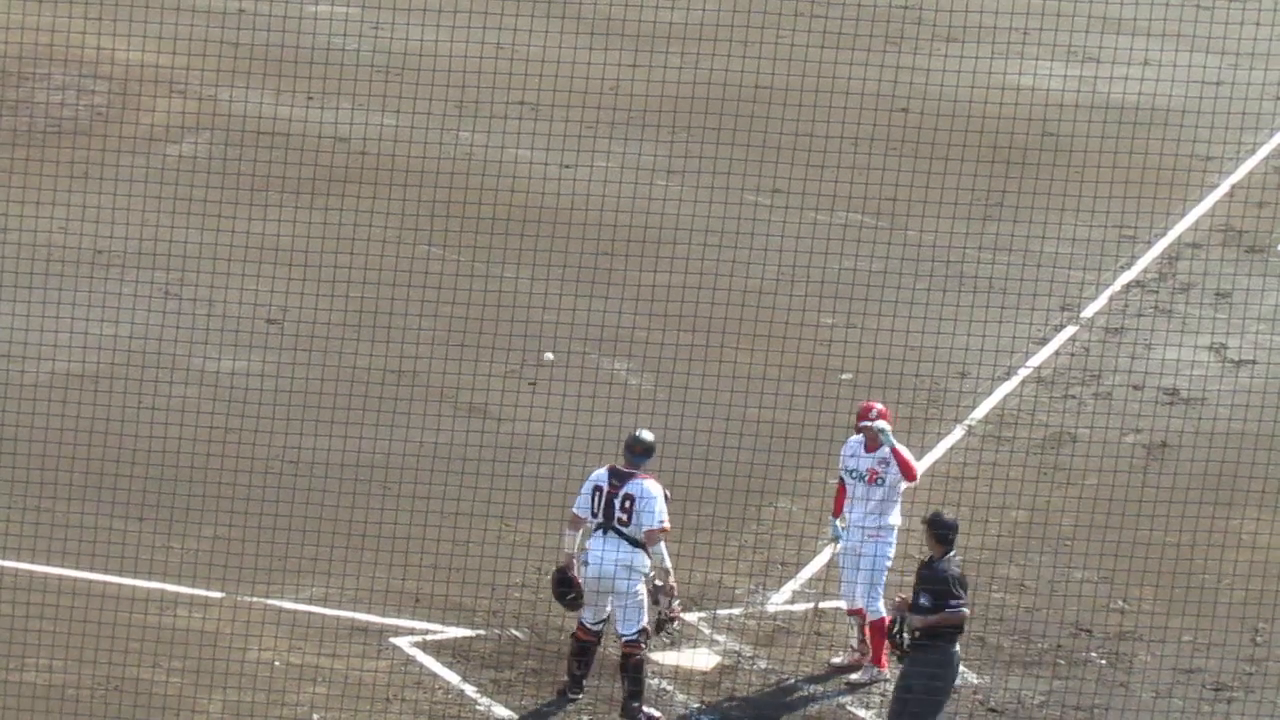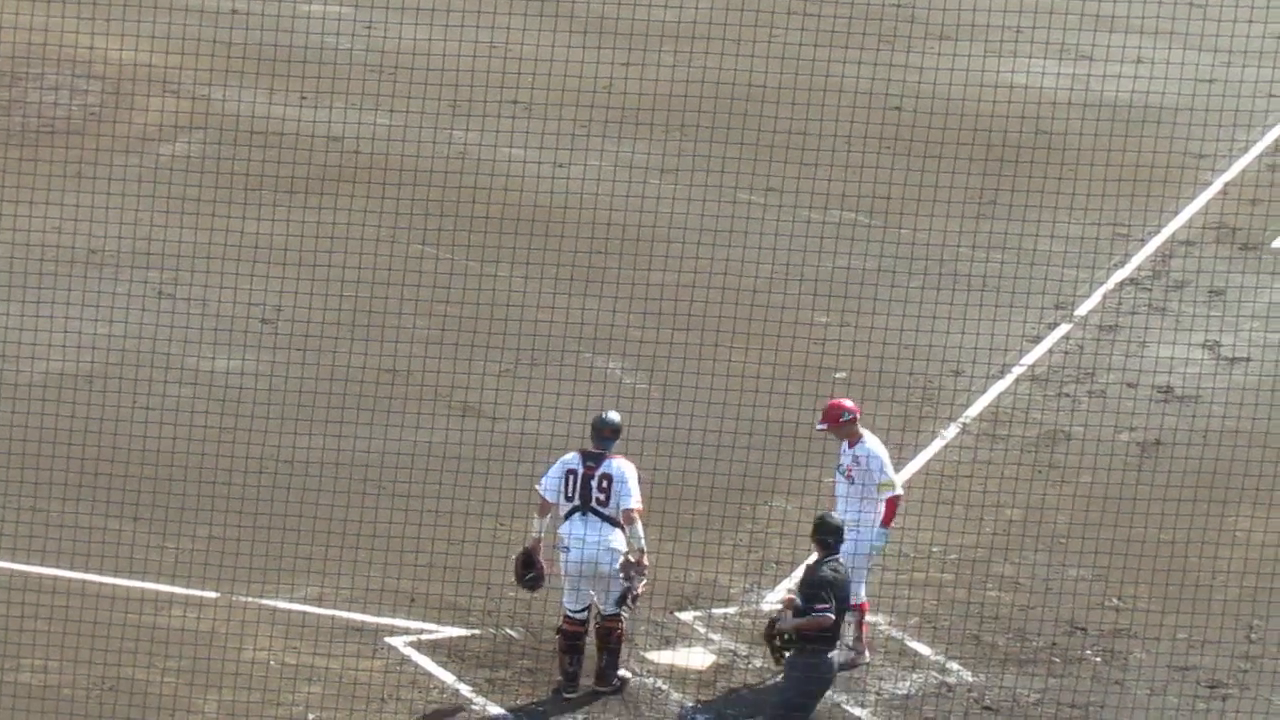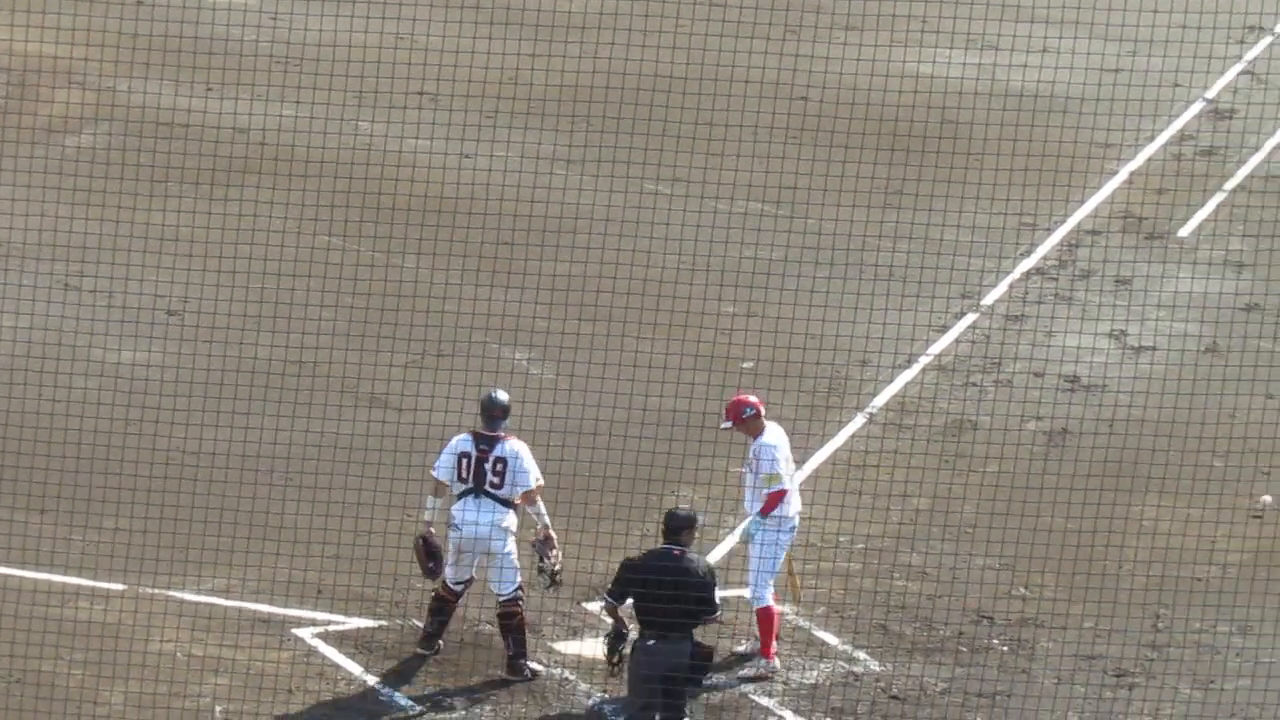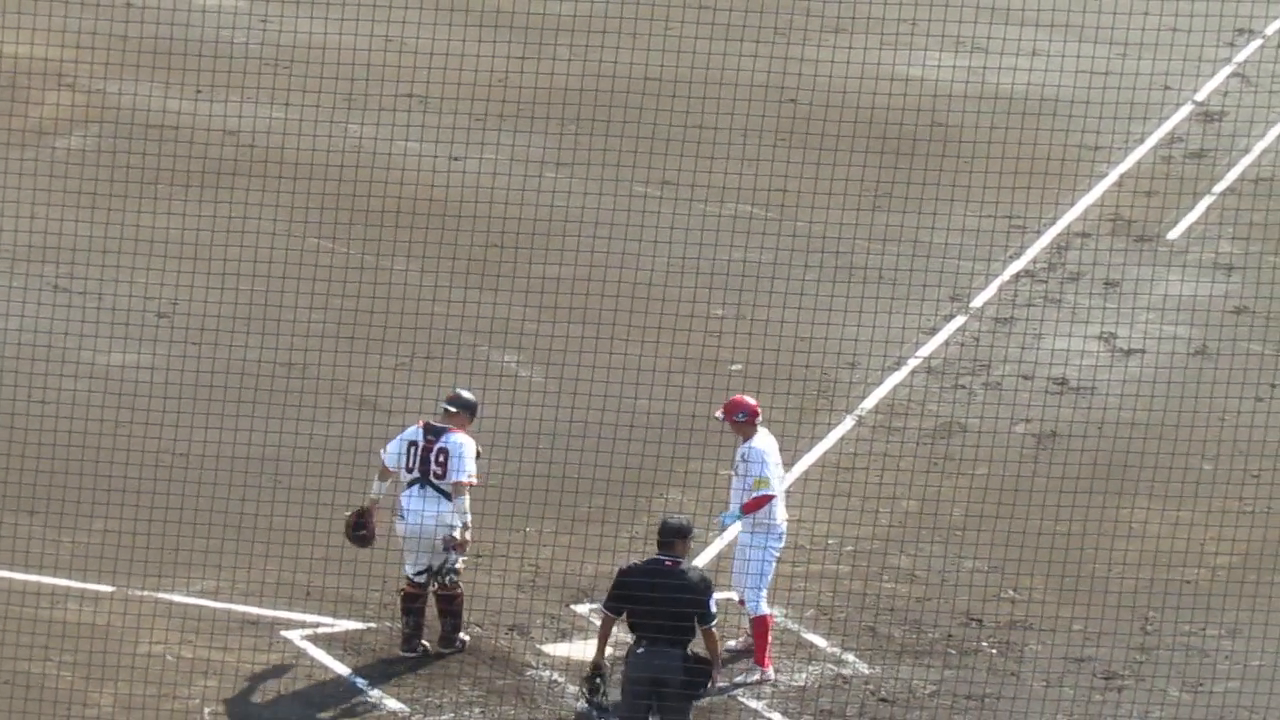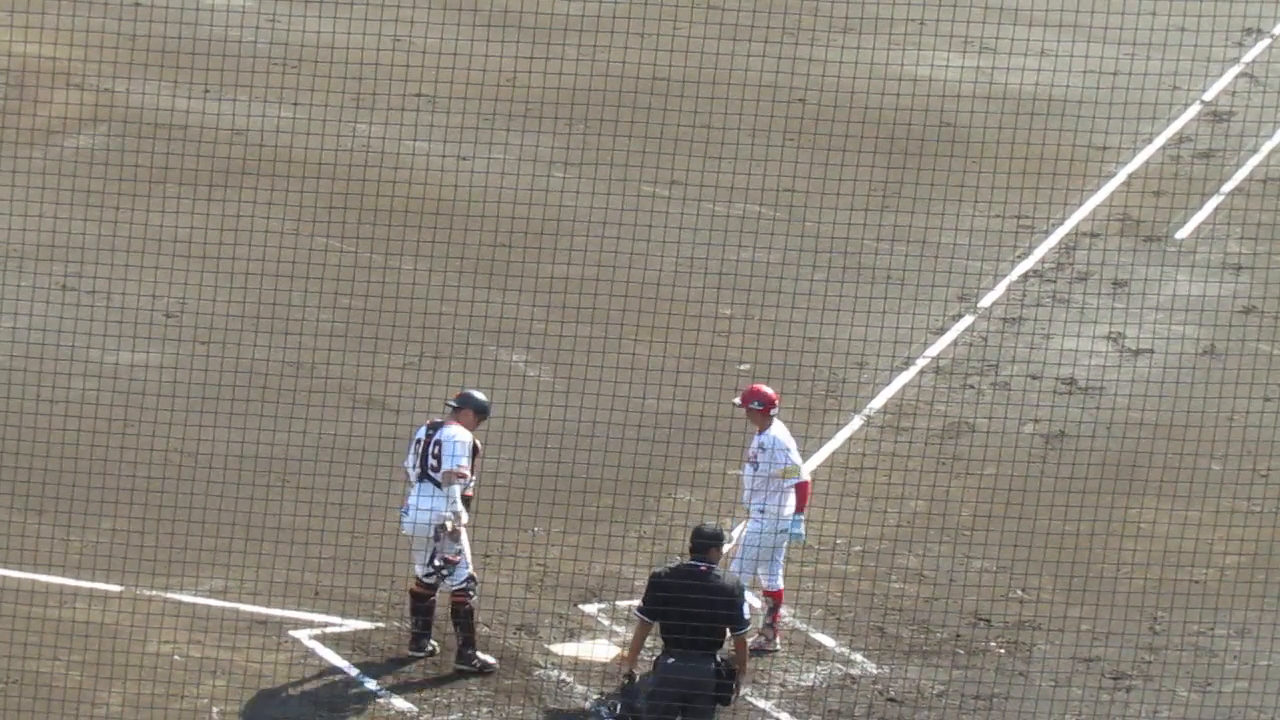
dt=0.5s
person 1, frame 1
left shoulder: (598, 476)
right shoulder: (650, 489)
left elbow: (576, 519)
right elbow: (653, 537)
left wrist: (569, 554)
right wrist: (667, 574)
left hip: (593, 564)
right hip: (627, 570)
left knee: (589, 624)
right knee: (634, 637)
left ankle: (573, 685)
person 1, frame 2
left shoulder: (567, 461)
right shoulder: (623, 467)
left elbow: (544, 503)
right elbow: (630, 514)
left wrist: (536, 538)
right wrist: (640, 552)
left hip: (572, 548)
right hip: (608, 550)
left knee: (574, 616)
right knee: (612, 613)
left ankle: (570, 682)
right ankle: (606, 676)
person 1, frame 3
left shoulder: (459, 443)
right shoulder: (516, 449)
left elbow: (439, 486)
right elbow: (530, 494)
left wrist: (429, 523)
right wrist: (545, 527)
left hip: (462, 528)
right hip: (498, 531)
left knee: (452, 585)
right knee: (509, 597)
left ankle: (429, 640)
right ankle: (517, 664)
person 1, frame 4
left shoulder: (413, 432)
right shoulder: (463, 442)
left elbow: (387, 467)
right elbow: (460, 487)
left wrist: (374, 499)
right wrist: (464, 527)
left hip: (409, 518)
right hip: (442, 523)
left knee: (416, 578)
right knee: (448, 579)
left ankle: (411, 641)
right ankle: (449, 639)
person 1, frame 5
left shoulder: (425, 431)
right shoulder: (460, 436)
left elbow: (412, 470)
right elbow: (451, 478)
right wrist: (456, 518)
left hip: (415, 515)
right hip: (443, 518)
left knee: (425, 577)
right knee: (462, 583)
left ankle: (419, 641)
right ankle: (467, 653)
person 2, frame 1
left shoulder: (895, 452)
right shoulder: (851, 446)
left elbow: (913, 476)
left wrist: (890, 443)
right wrist: (834, 519)
left hip: (879, 536)
right hip: (851, 531)
left knee: (872, 600)
right knee: (850, 596)
left ankle: (878, 665)
right ankle: (859, 650)
person 2, frame 2
left shoulder: (871, 452)
right shoulder: (848, 444)
left elbow: (894, 494)
left wrist: (883, 531)
right wrist: (837, 519)
left hip: (865, 530)
right hip: (851, 527)
right knee: (854, 588)
right ankle: (857, 648)
person 2, frame 3
left shoulder: (767, 444)
right shoulder: (769, 431)
left elbow: (779, 489)
left wrist: (758, 520)
left hip: (773, 523)
right hip: (770, 521)
left knee: (760, 587)
right knee: (762, 582)
left ankle: (767, 659)
right ankle: (764, 641)
person 2, frame 4
left shoulder: (756, 449)
right shoulder: (760, 438)
left elbow: (767, 494)
right elbow: (772, 479)
left wrist: (736, 513)
left hip: (763, 530)
right hip: (753, 526)
left knee: (754, 594)
right knee: (742, 583)
left ankle: (763, 666)
right ankle: (756, 638)
person 2, frame 5
left shoulder: (776, 439)
right shoulder: (766, 432)
left elbow: (802, 480)
left wrist: (798, 519)
right wrist: (753, 499)
left hip: (768, 517)
right hip: (768, 514)
left knee: (739, 574)
right knee: (770, 575)
right ankle: (769, 635)
person 3, frame 1
left shoulder: (946, 573)
right shoulder: (930, 566)
left elbow: (961, 614)
left wrist: (924, 621)
right wrist: (909, 607)
left hip: (940, 656)
right hip: (921, 652)
person 3, frame 2
left shoulder: (819, 575)
right shoulder: (840, 571)
left elbow: (826, 618)
left wrist: (792, 623)
right wrist: (798, 605)
left hip: (811, 659)
right hip: (825, 657)
person 3, frame 3
left shoulder: (637, 563)
right shoulder: (702, 569)
left elbow: (610, 604)
right elbow: (712, 616)
left wrist: (619, 622)
left hip: (649, 647)
right hip: (684, 649)
person 3, frame 4
left shoulder: (630, 574)
right shoulder: (698, 581)
left elbow: (609, 618)
right elbow: (708, 631)
left wrist: (599, 654)
right wrist: (716, 666)
left hip: (641, 657)
right hip: (677, 662)
person 3, frame 5
left shoulder: (663, 578)
right shoulder: (731, 586)
left elbow: (645, 624)
right elbow: (739, 637)
left wrist: (630, 660)
right wrist: (741, 672)
left hip: (671, 665)
right hip: (706, 669)
